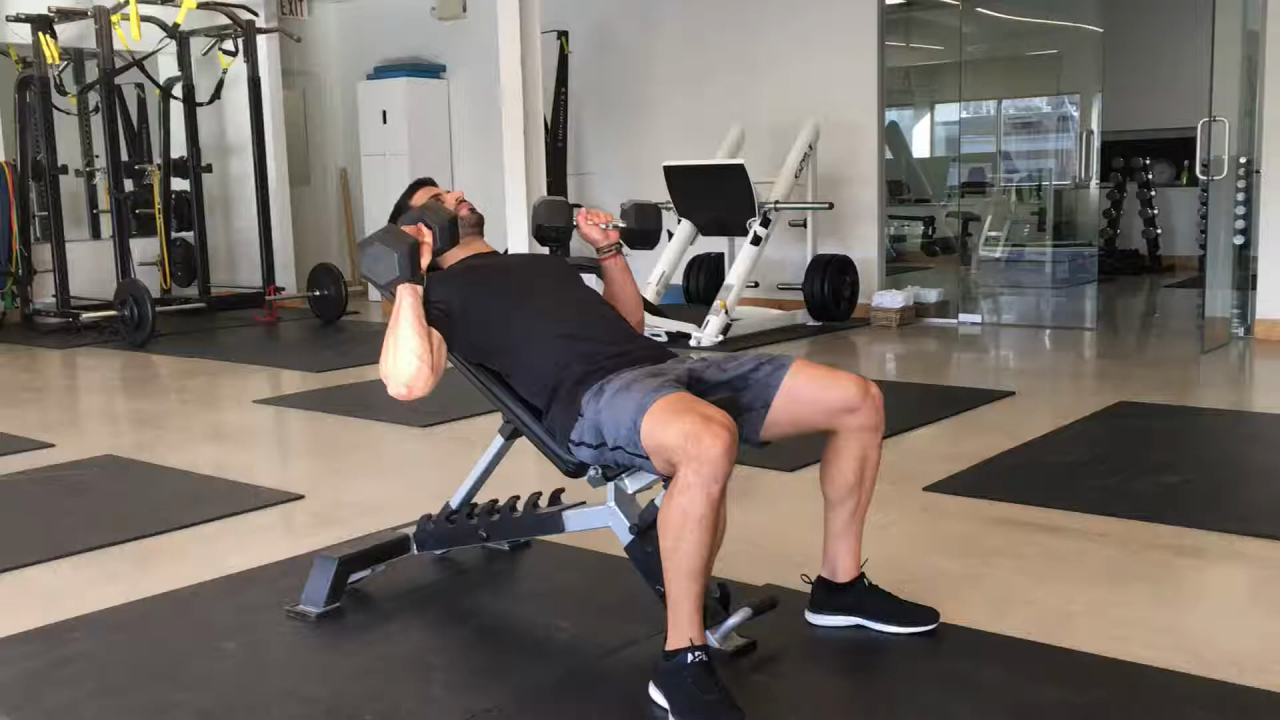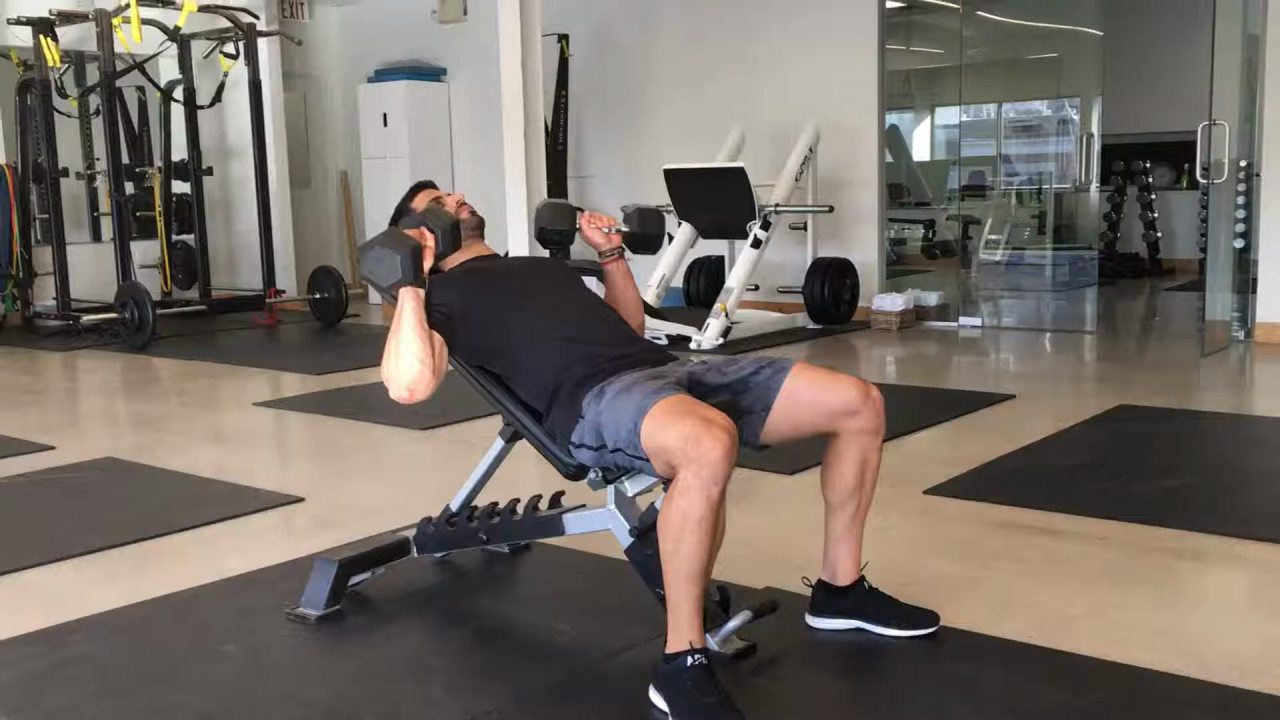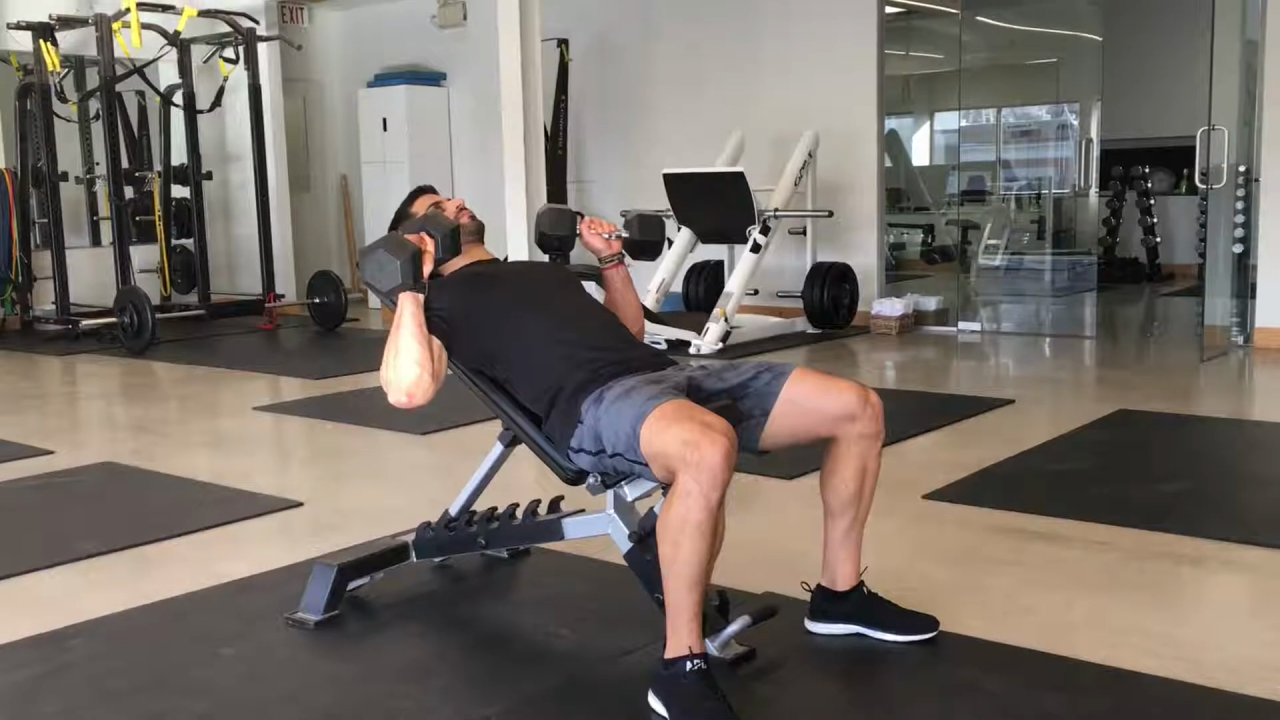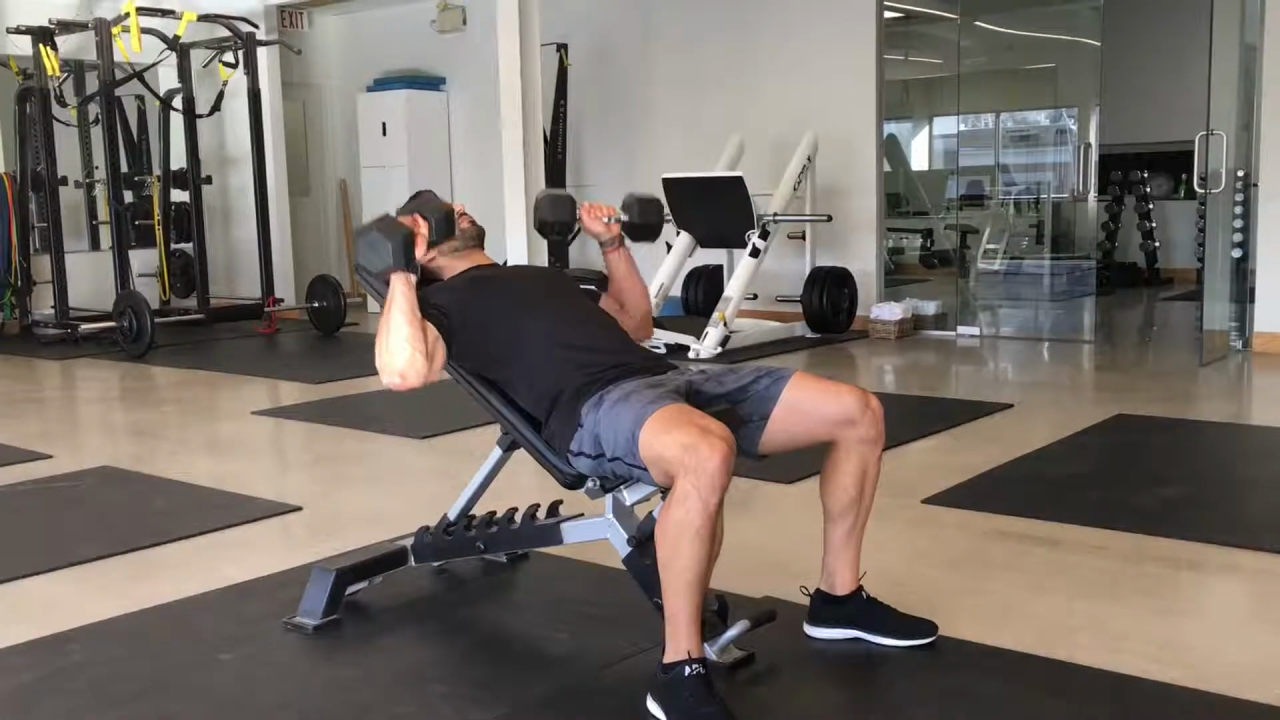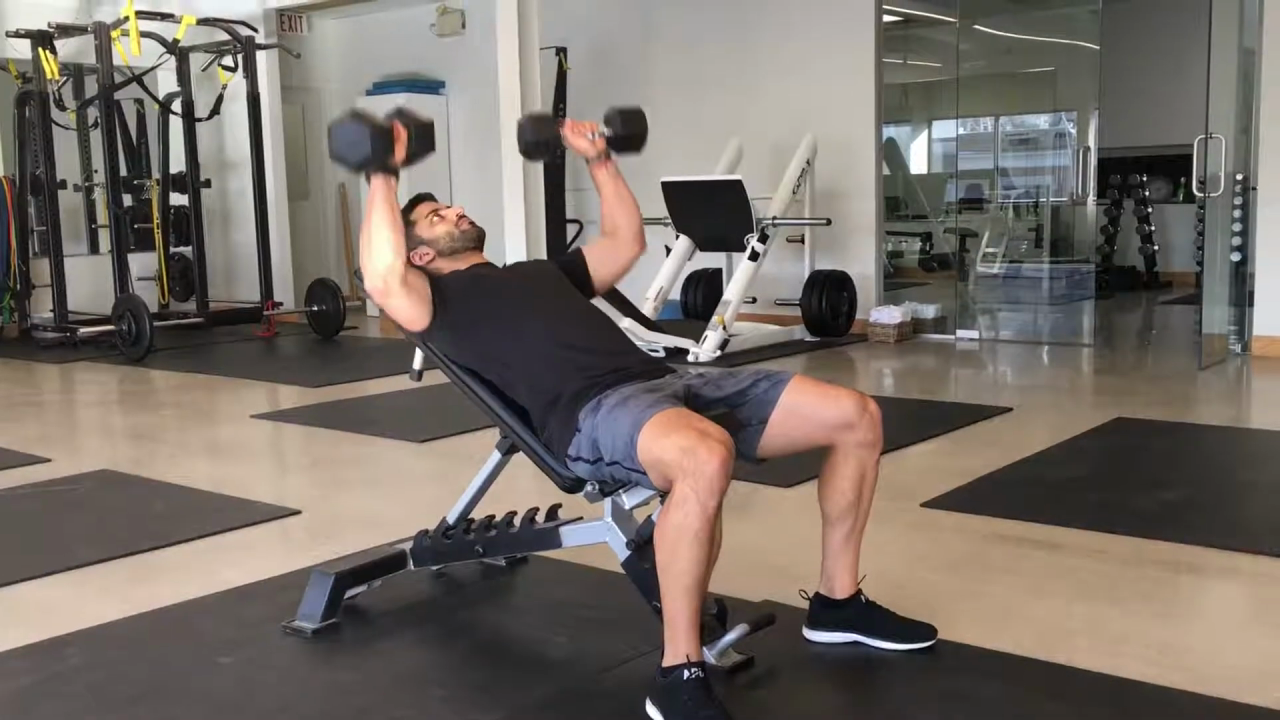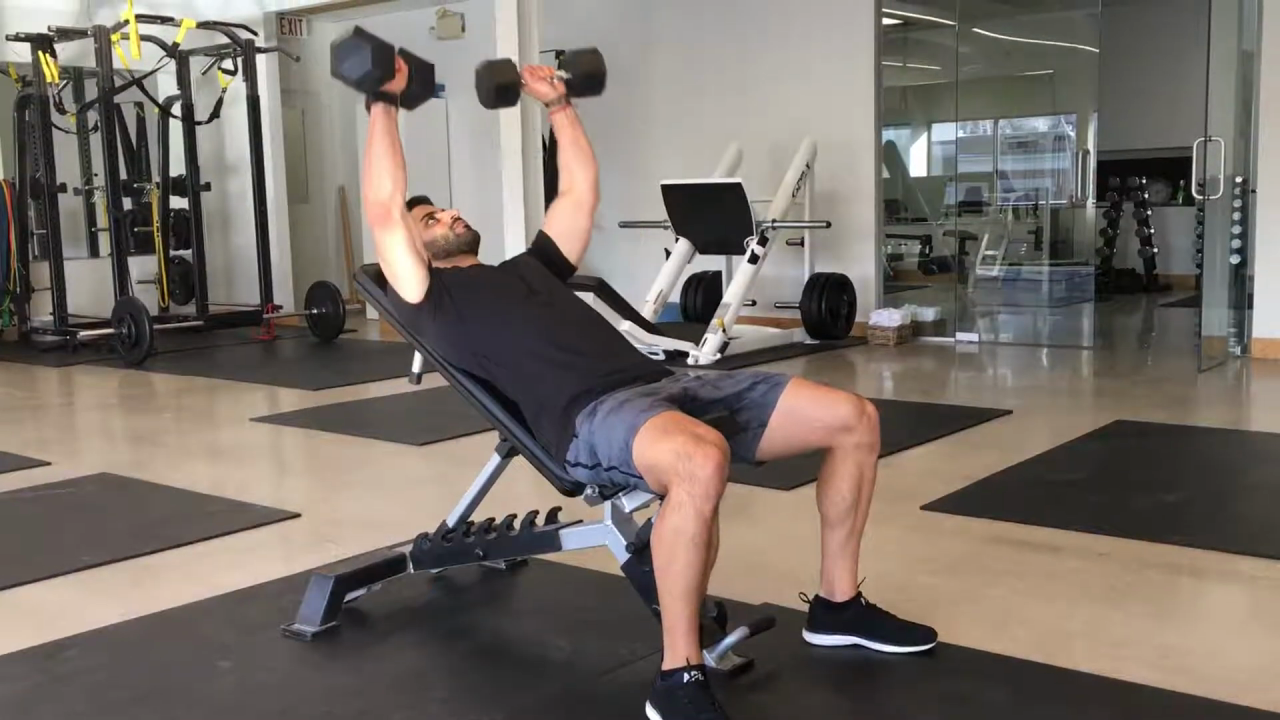
dt=0.2s
person 1, frame 1
left shoulder: (537, 258)
right shoulder: (443, 290)
right elbow: (406, 383)
left wrist: (608, 249)
right wrist: (409, 280)
left hip: (665, 364)
right hip: (594, 394)
left knee: (858, 400)
right knee: (709, 443)
left ankle: (840, 585)
right ankle: (682, 661)
person 1, frame 2
left shoulder: (538, 262)
right shoulder: (444, 294)
right elbow: (407, 386)
left wrist: (611, 254)
right wrist: (410, 283)
left hip: (664, 368)
right hip: (595, 397)
left knee: (858, 402)
right knee: (708, 445)
left ankle: (841, 589)
right ankle: (682, 663)
person 1, frame 3
left shoulder: (539, 267)
right shoulder: (444, 298)
right elbow: (407, 391)
left wrist: (611, 261)
right wrist: (411, 286)
left hip: (666, 372)
right hip: (594, 403)
left knee: (858, 408)
right knee: (708, 451)
left ankle: (840, 594)
right ankle: (681, 668)
person 1, frame 4
left shoulder: (537, 275)
right shoulder: (447, 303)
left elbow: (636, 323)
right elbow: (403, 373)
left wrist: (613, 243)
right wrist: (403, 267)
left hip: (660, 374)
right hip: (593, 408)
left knee: (857, 411)
right knee: (706, 453)
left ankle: (838, 598)
right ankle: (680, 672)
person 1, frame 5
left shoulder: (533, 271)
right shoulder: (439, 302)
left elbow: (626, 242)
right elbow: (384, 282)
left wrist: (598, 160)
right wrist: (384, 175)
left hip: (662, 377)
right hip: (591, 413)
left knee: (855, 416)
right knee: (706, 455)
left ankle: (837, 601)
person 1, frame 6
left shoulder: (527, 268)
right shoulder: (434, 297)
left elbow: (580, 190)
right elbow: (383, 214)
left wrist: (558, 105)
right wrist: (384, 105)
left hip: (661, 383)
right hip: (589, 417)
left knee: (853, 420)
right knee: (701, 463)
left ankle: (838, 604)
